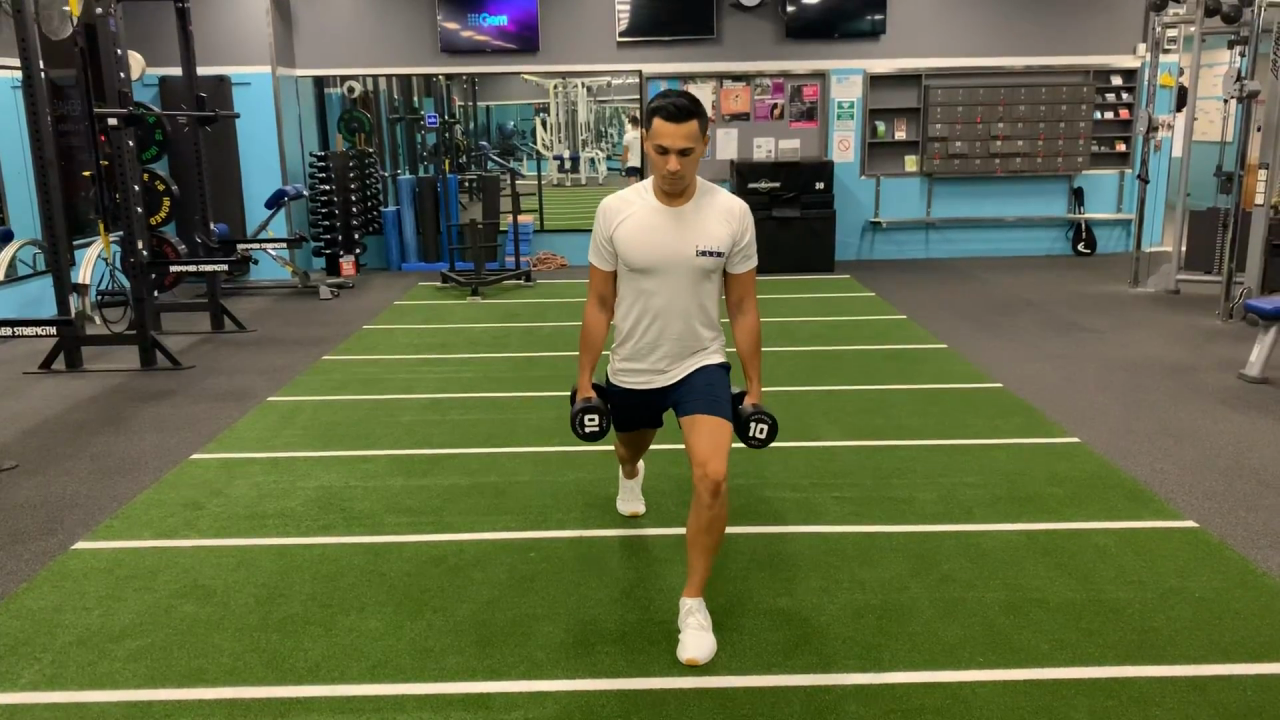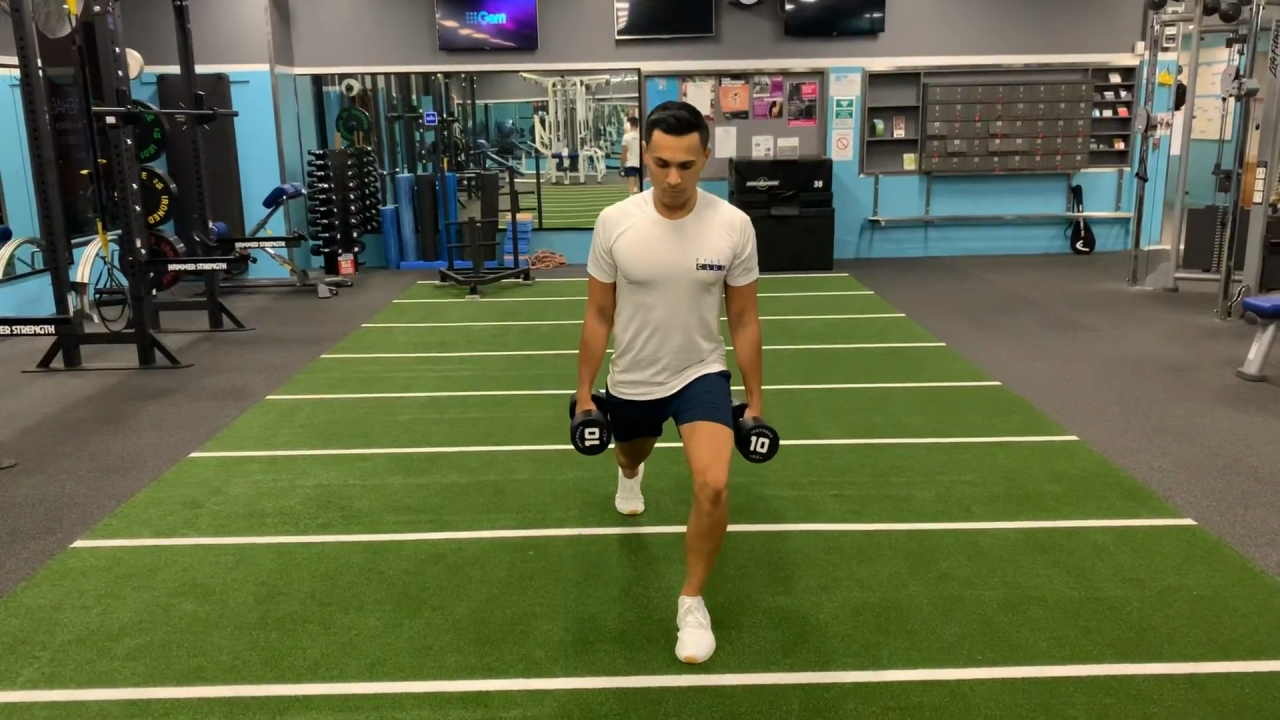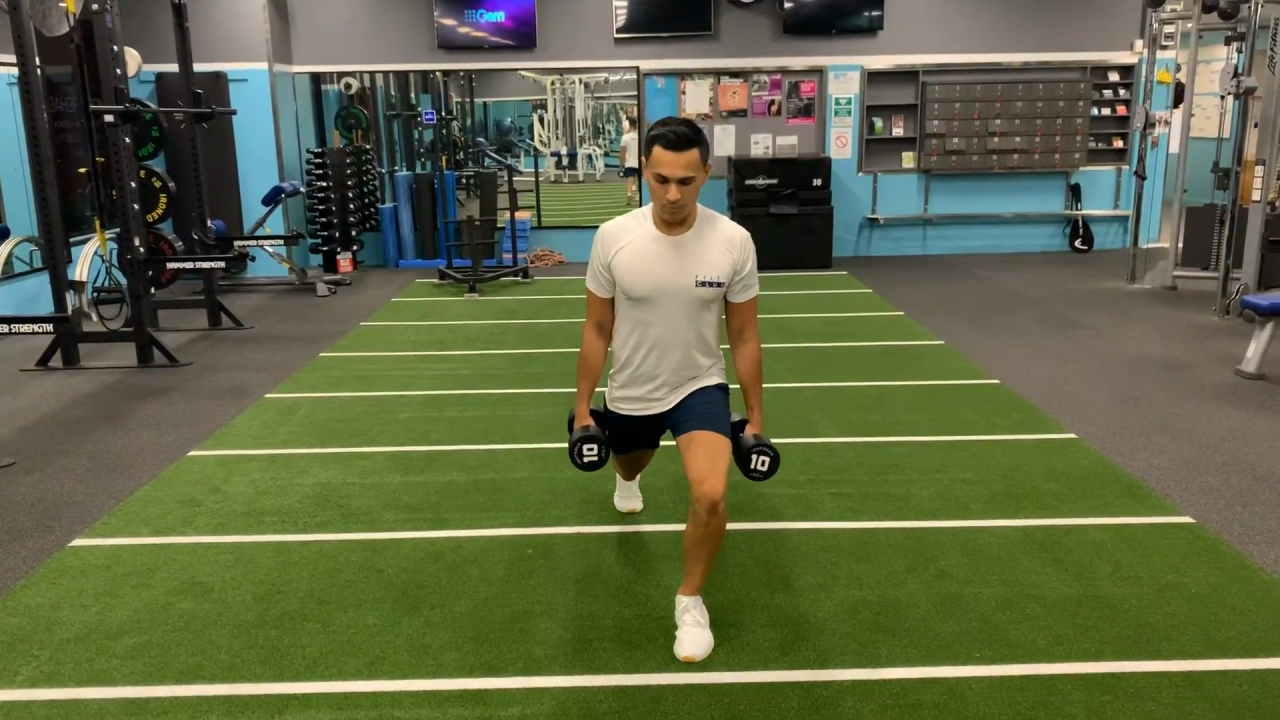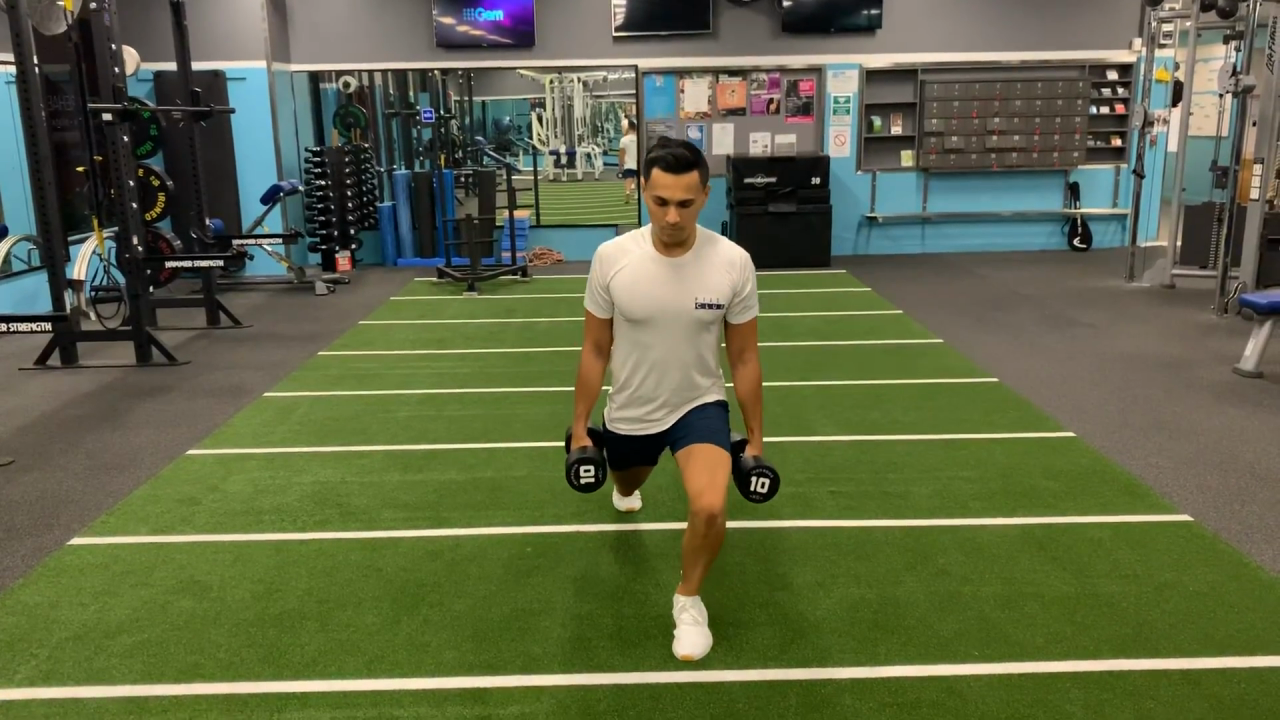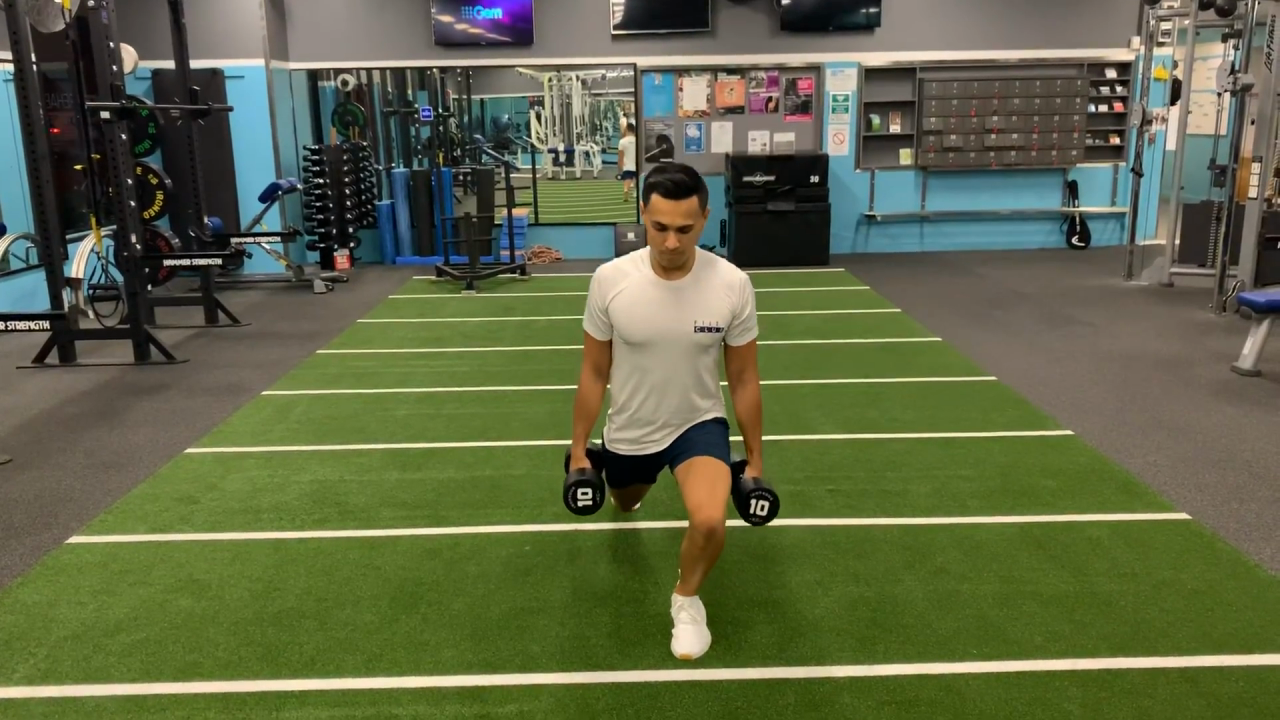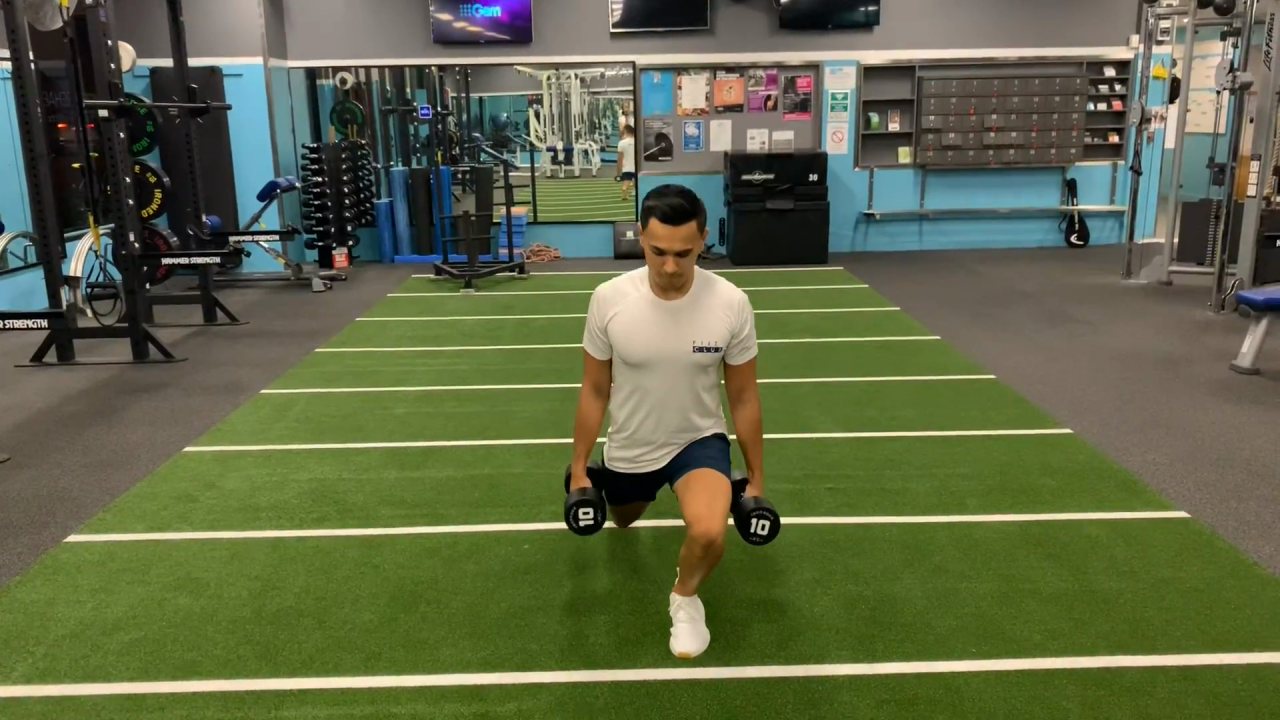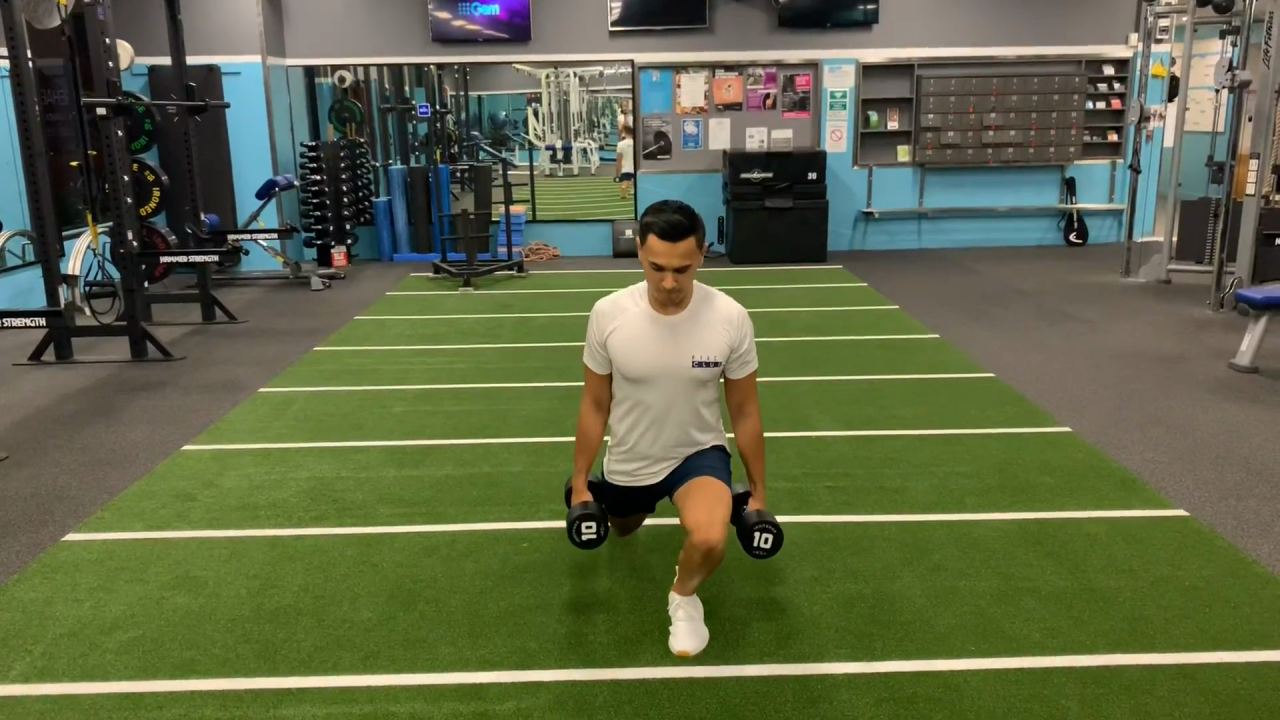
dt=0.2s
person 1, frame 1
left shoulder: (732, 213)
right shoulder: (615, 211)
left elbow: (743, 308)
right elbow: (599, 304)
left wrist: (754, 386)
right wrist: (584, 380)
left hip: (702, 365)
right hip: (631, 371)
left knee: (712, 478)
right knee: (632, 445)
left ankle: (693, 603)
right ankle: (630, 472)
person 1, frame 2
left shoulder: (733, 225)
right shoulder: (615, 222)
left elbow: (744, 321)
right elbow: (599, 315)
left wrist: (755, 398)
right wrist: (584, 391)
left hip: (701, 375)
right hip: (631, 381)
left knee: (712, 486)
right knee: (632, 454)
left ankle: (692, 601)
right ankle: (629, 471)
person 1, frame 3
left shoulder: (733, 241)
right shoulder: (613, 238)
left elbow: (744, 337)
right elbow: (597, 331)
left wrist: (755, 415)
right wrist: (582, 405)
left hip: (700, 387)
right hip: (630, 394)
left knee: (710, 496)
right knee: (629, 469)
left ankle: (689, 599)
right ankle: (628, 478)
person 1, frame 4
left shoulder: (733, 262)
right shoulder: (612, 257)
left elbow: (744, 358)
right elbow: (595, 350)
left wrist: (755, 437)
right wrist: (580, 426)
left hip: (700, 405)
right hip: (629, 412)
left knee: (709, 508)
right knee: (626, 485)
left ankle: (688, 597)
right ankle: (626, 486)
person 1, frame 5
left shoulder: (732, 284)
right shoulder: (610, 280)
left elbow: (744, 380)
right elbow: (595, 372)
left wrist: (755, 458)
right wrist: (578, 448)
left hip: (699, 423)
right hip: (629, 430)
left knee: (710, 521)
right knee: (626, 502)
left ankle: (687, 596)
right ankle: (632, 483)
person 1, frame 6
left shoulder: (731, 303)
right shoulder: (609, 299)
left elbow: (744, 398)
right elbow: (595, 392)
left wrist: (756, 477)
right wrist: (578, 467)
left hip: (699, 440)
right hip: (629, 447)
left knee: (709, 532)
right knee: (623, 518)
left ankle: (685, 595)
right ankle: (635, 493)
person 1, frame 7
left shoulder: (730, 318)
right shoulder: (608, 314)
left elbow: (745, 412)
right elbow: (595, 405)
left wrist: (758, 490)
right wrist: (579, 481)
left hip: (699, 451)
right hip: (629, 461)
left knee: (708, 539)
right knee: (623, 528)
left ankle: (684, 595)
right ankle: (638, 506)
